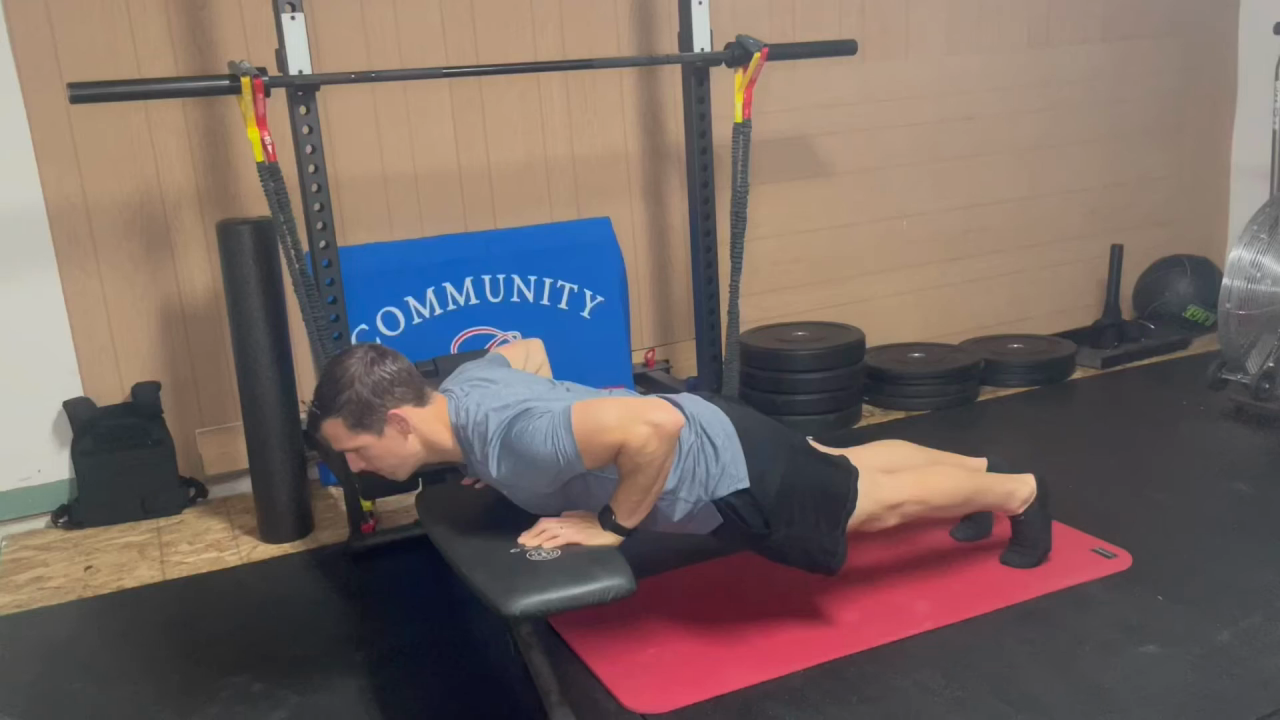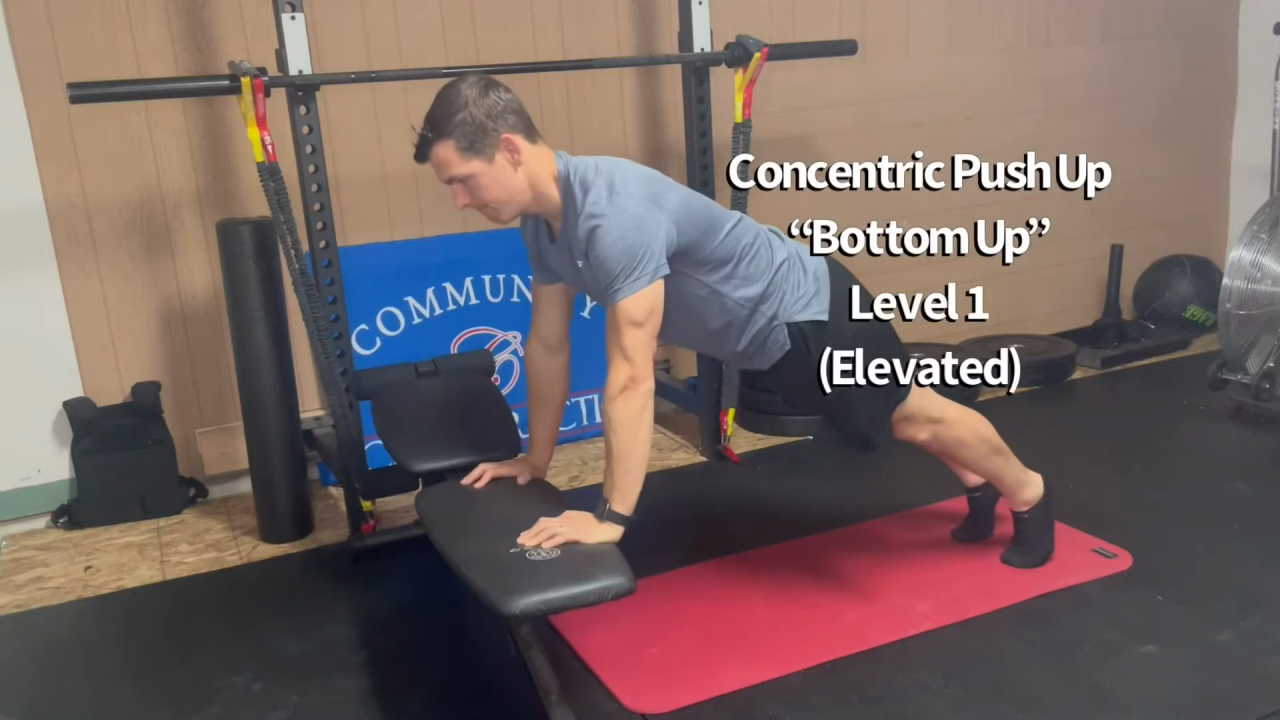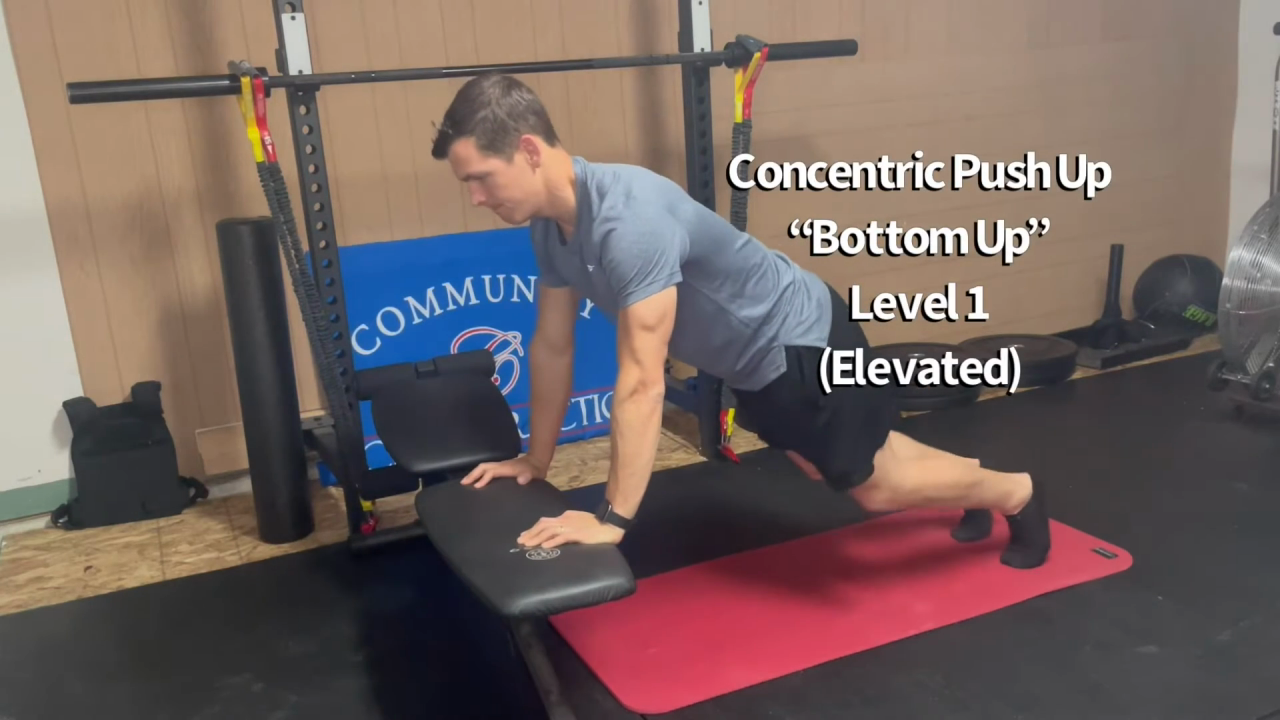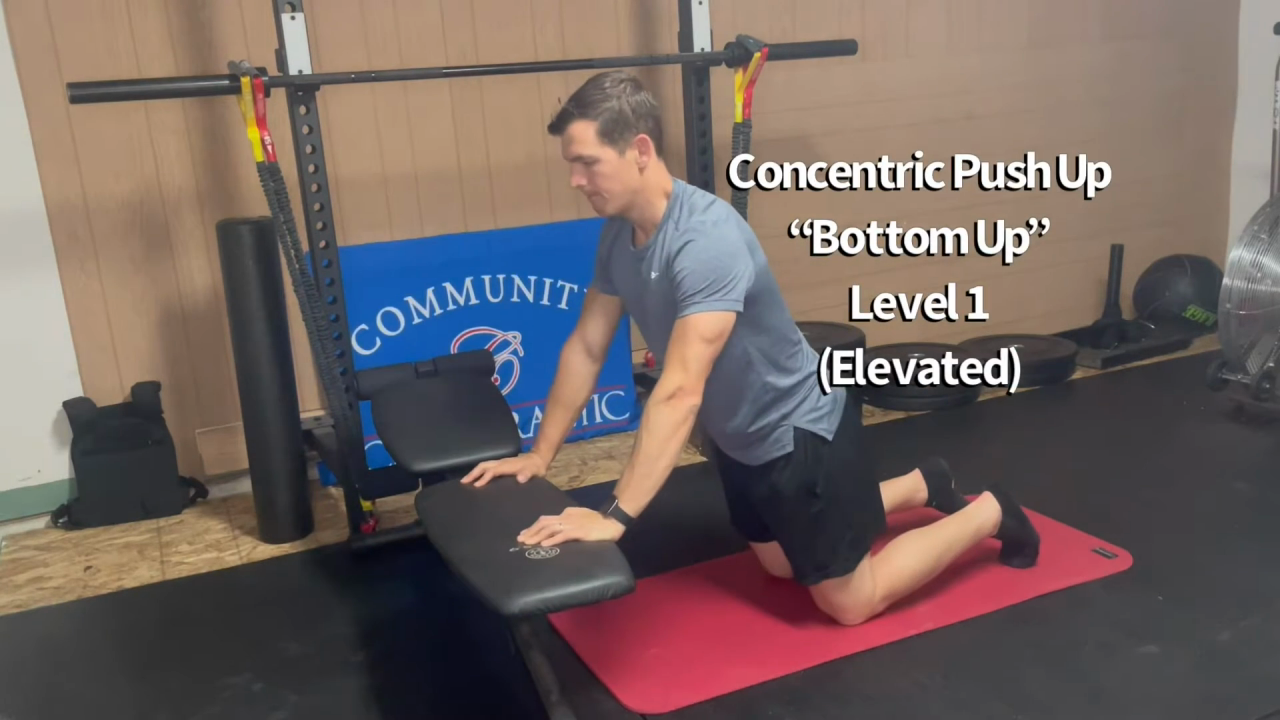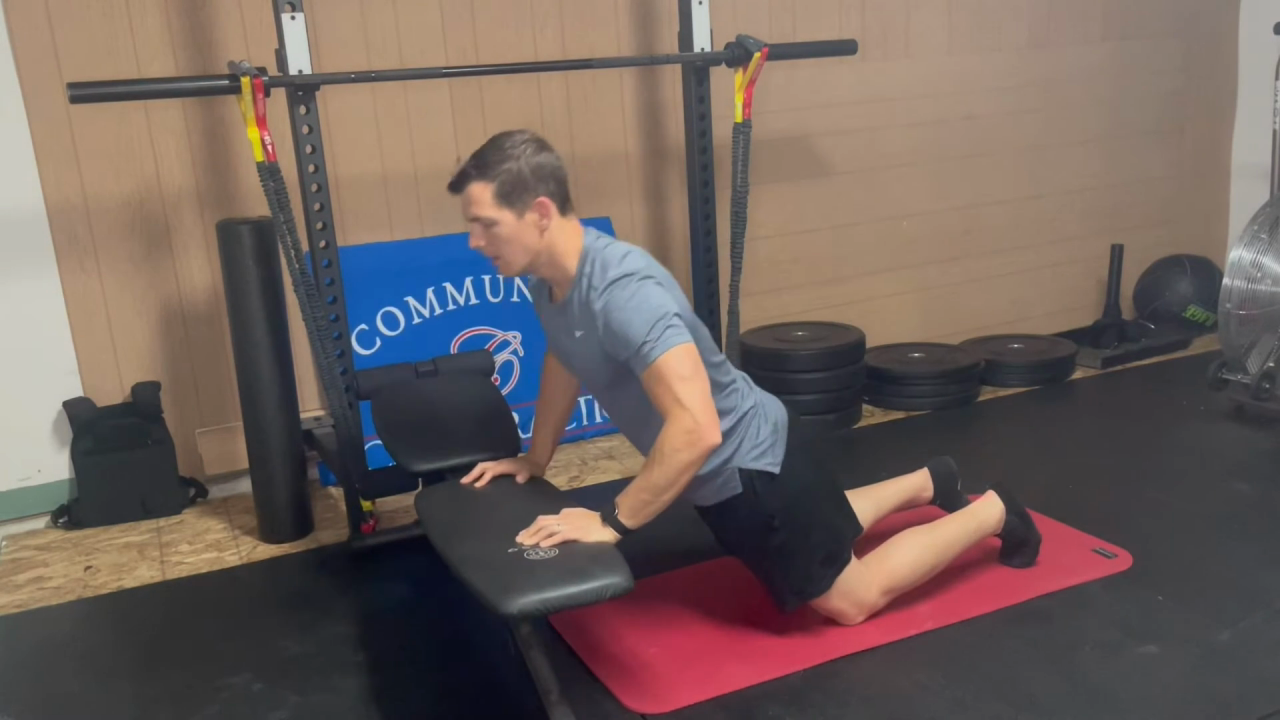
dt=1s
person 1, frame 1
left shoulder: (506, 437)
right shoulder: (463, 386)
left elbow: (654, 426)
right elbow: (529, 347)
left wrist: (608, 521)
left hip: (728, 475)
right hip: (707, 433)
left knee: (880, 504)
right knee: (852, 467)
left ankle: (1019, 492)
right ankle: (977, 467)
person 1, frame 2
left shoulder: (614, 215)
right shoulder: (543, 216)
left elbow: (631, 378)
right elbow: (548, 344)
left wrist: (611, 518)
right wrist: (536, 459)
left hip: (804, 310)
right hip: (764, 331)
left knee: (915, 415)
right knee: (899, 415)
left ankle: (1027, 494)
right ankle: (979, 486)
person 1, frame 3
left shoulder: (629, 221)
right shoulder: (551, 223)
left elbow: (642, 384)
right elbow: (552, 347)
left wrist: (613, 519)
right wrist: (535, 458)
left hip: (797, 339)
right hip: (754, 356)
left knee: (875, 484)
right knee: (828, 467)
left ankle: (1015, 493)
right ankle: (967, 478)
person 1, frame 4
left shoulder: (707, 238)
right shoulder: (619, 235)
left elbow: (680, 394)
right elbow: (585, 348)
left wrist: (615, 517)
right wrist: (539, 455)
left hip: (801, 430)
right hip: (743, 436)
left knee: (848, 601)
right knee: (783, 566)
left ankle: (989, 513)
right ankle: (922, 485)
person 1, frame 5
left shoulder: (621, 290)
right shoulder: (551, 279)
left elbow: (696, 430)
right elbow: (564, 364)
left wrist: (612, 523)
right wrist: (533, 458)
left hip: (752, 461)
right hip: (725, 470)
left knee: (852, 599)
right knee: (815, 538)
left ankle: (992, 511)
right ankle: (927, 482)
